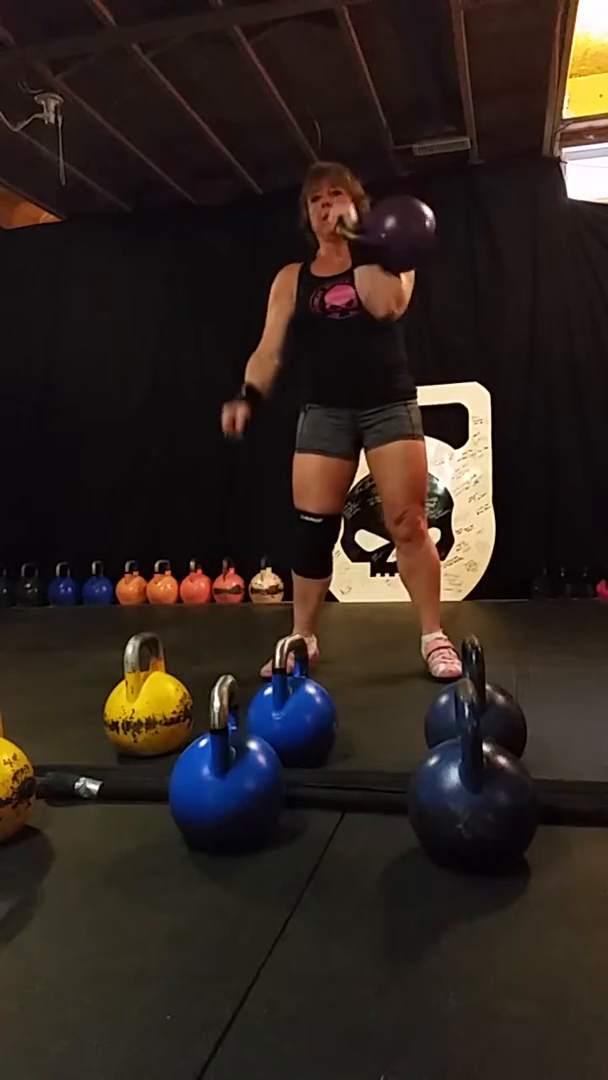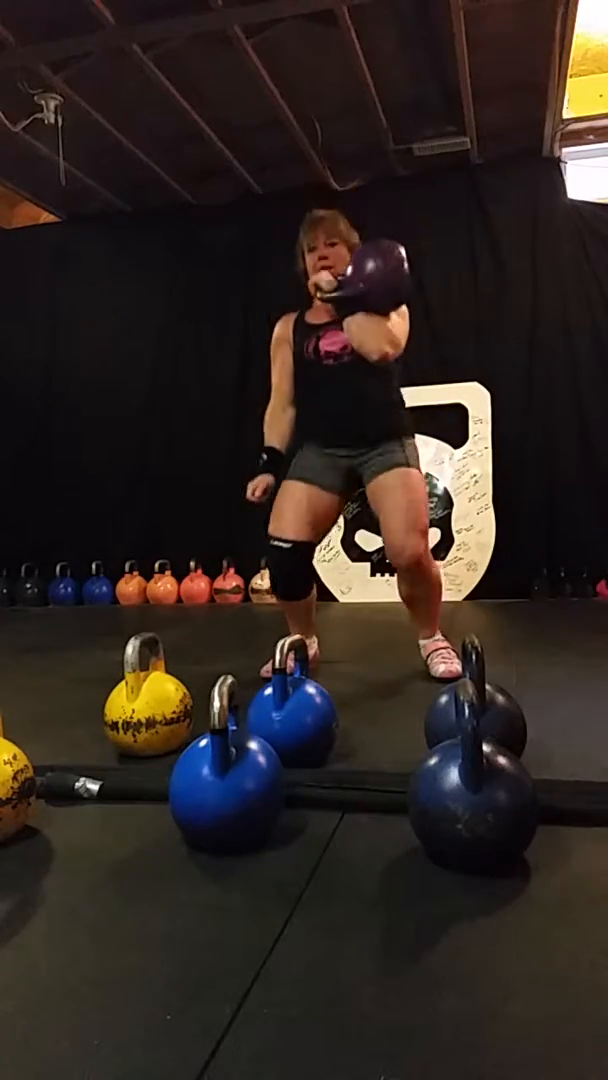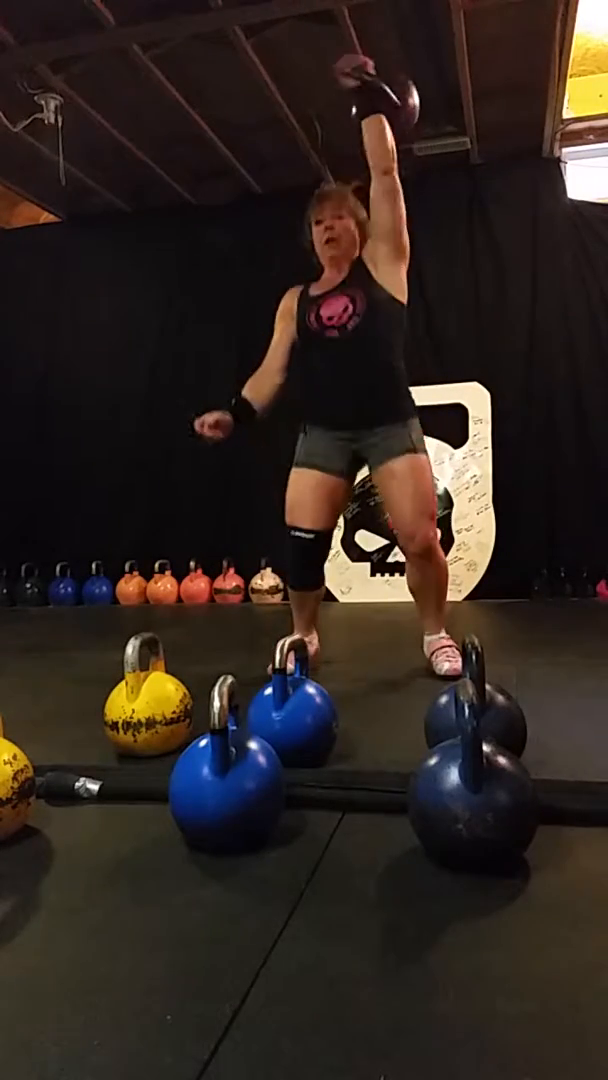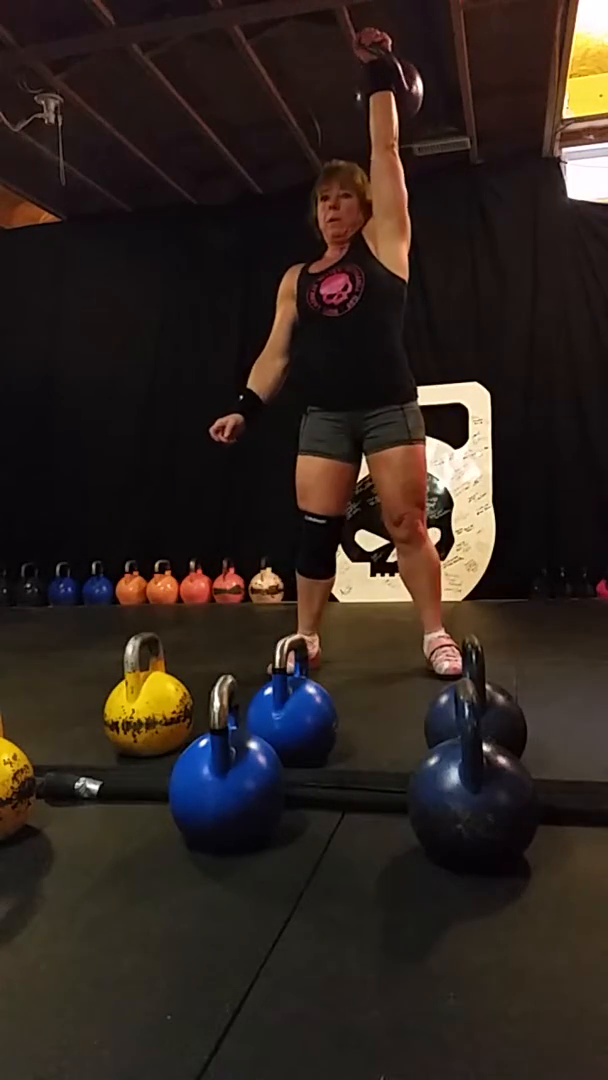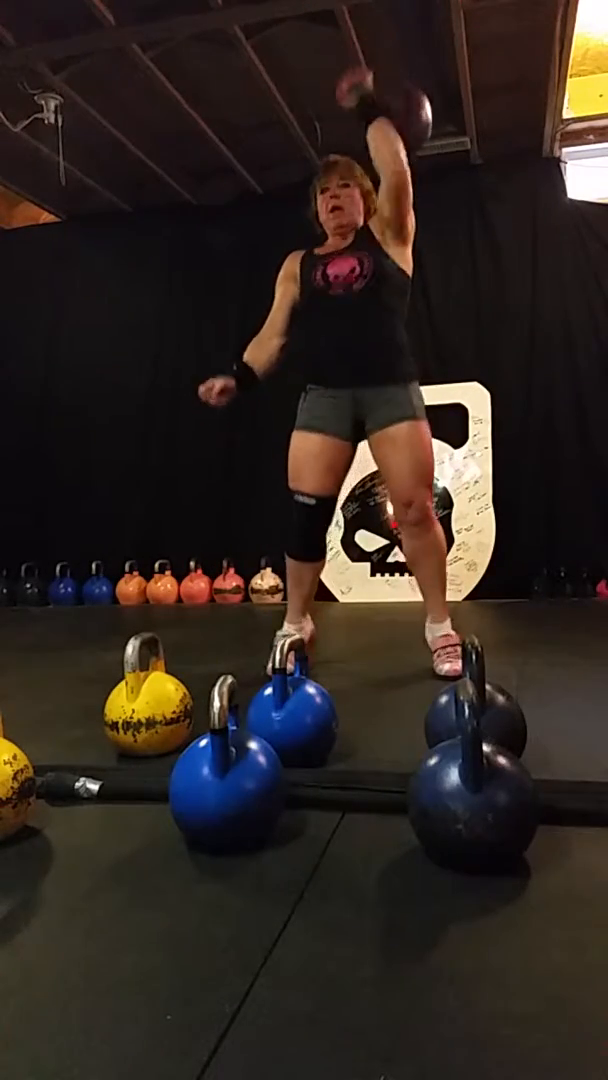
dt=0.5s
person 1, frame 1
left shoulder: (385, 259)
right shoulder: (291, 279)
left elbow: (388, 305)
right elbow: (271, 350)
left wrist: (360, 241)
right wrist: (246, 399)
left hip: (390, 406)
right hip: (324, 412)
left knee: (407, 523)
right knee: (313, 529)
left ankle: (434, 638)
right ankle: (302, 640)
person 1, frame 2
left shoulder: (383, 305)
right shoulder: (288, 328)
left elbow: (383, 348)
right elbow: (281, 403)
right wrist: (269, 464)
left hip: (386, 445)
right hip: (319, 451)
left knee: (410, 553)
right knee: (283, 550)
left ankle: (432, 640)
right ankle: (302, 643)
person 1, frame 3
left shoulder: (382, 266)
right shoulder: (296, 301)
left elbow: (385, 174)
right elbow: (272, 369)
left wrist: (370, 98)
right wrist: (236, 413)
left hip: (391, 427)
right hip: (324, 434)
left knee: (420, 540)
right knee: (300, 543)
left ankle: (436, 637)
right ankle: (304, 639)
person 1, frame 4
left shoulder: (384, 241)
right shoulder: (297, 278)
left elbow: (386, 150)
right elbow: (276, 352)
left wrist: (379, 72)
right wrist: (245, 407)
left hip: (388, 408)
right hip: (325, 416)
left knee: (407, 525)
right knee: (316, 531)
left ankle: (435, 635)
right ankle: (306, 639)
person 1, frame 5
left shoulder: (387, 235)
right shoulder: (299, 264)
left elbow: (398, 176)
right elbow: (273, 333)
left wrist: (371, 108)
right wrist: (240, 377)
left hip: (391, 388)
right hip: (324, 395)
left knee: (414, 507)
right knee: (304, 508)
left ankle: (440, 629)
right ankle: (295, 623)
